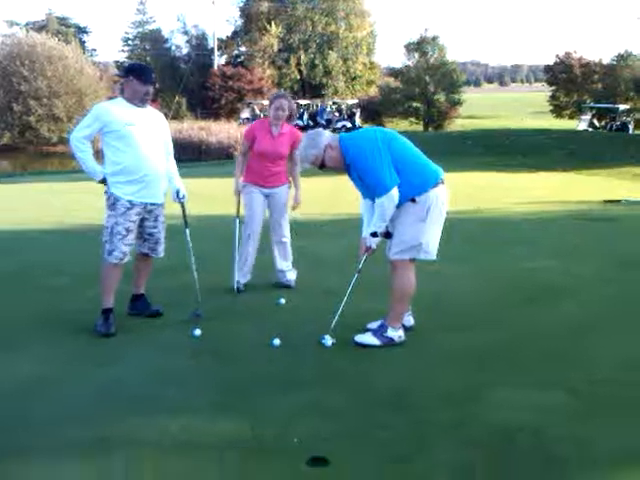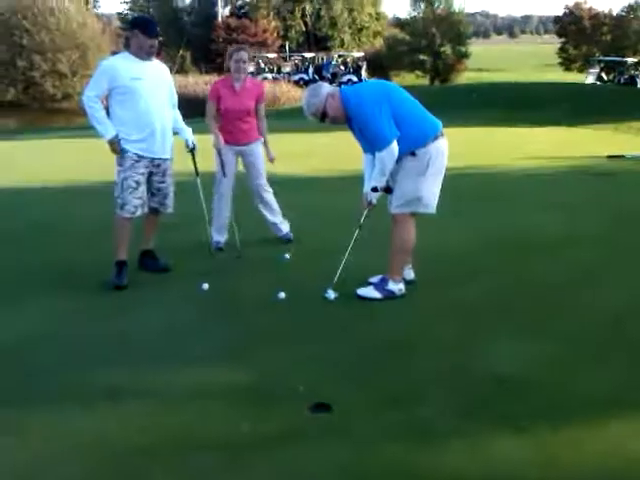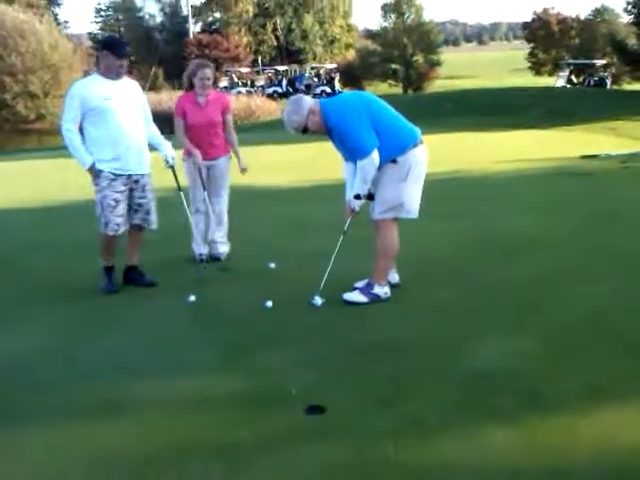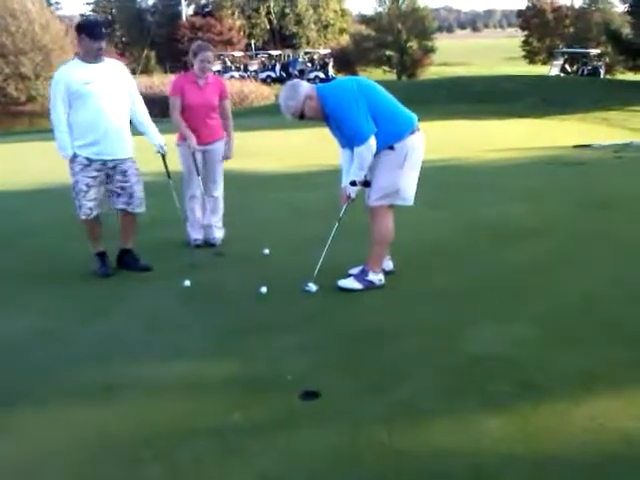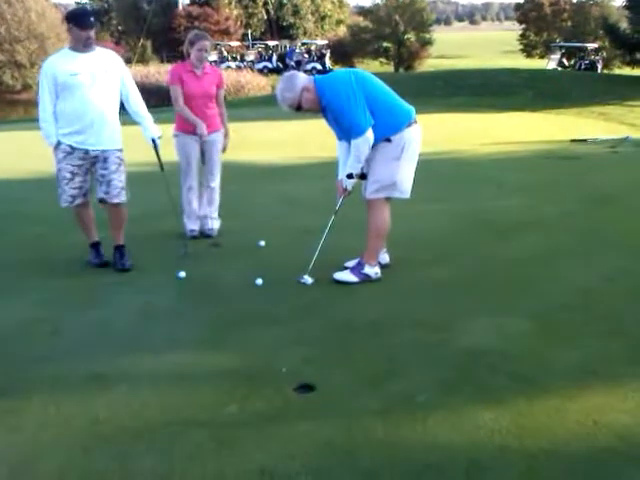
dt=0.4s
person 1, frame 1
left shoulder: (157, 116)
right shoulder: (106, 111)
left elbow: (167, 154)
right elbow: (77, 139)
left wrist: (177, 182)
right wrist: (97, 172)
left hip: (155, 197)
right hip: (124, 197)
left knee: (148, 250)
right knee: (115, 254)
left ankle: (138, 299)
right ankle: (106, 312)
person 1, frame 2
left shoulder: (162, 69)
right shoulder: (113, 66)
left elbow: (171, 107)
right elbow: (90, 98)
left wrist: (185, 132)
right wrist: (110, 134)
left hip: (162, 151)
right hip: (132, 151)
left knee: (156, 206)
right knee: (127, 208)
left ankle: (147, 254)
right ankle: (120, 266)
person 1, frame 3
left shoulder: (133, 87)
right shoulder: (83, 89)
left elbow: (147, 124)
right elbow: (68, 128)
left wrist: (165, 148)
right wrist: (86, 162)
left hip: (140, 169)
right hip: (108, 171)
left knee: (140, 221)
right knee: (112, 227)
left ankle: (132, 269)
right ankle: (108, 271)
person 1, frame 4
left shoulder: (119, 69)
right shoulder: (65, 75)
left elbow: (136, 107)
right elbow: (59, 117)
left wrist: (154, 136)
right wrist: (68, 152)
left hip: (122, 154)
right hip: (86, 156)
left knee: (133, 205)
right knee: (90, 210)
left ankle: (126, 255)
right ankle: (101, 257)
person 1, frame 5
left shoulder: (111, 59)
right shoulder: (54, 64)
left elbow: (132, 96)
right elbow: (46, 107)
left wrist: (150, 127)
right wrist: (53, 140)
left hip: (109, 143)
right hip: (72, 146)
left knee: (116, 198)
right knee: (78, 199)
left ankle: (119, 249)
right ankle: (94, 246)
person 2, frame 1
left shoulder: (361, 147)
right shoulder: (351, 155)
left elbow: (388, 195)
right elbow: (370, 196)
left wrist: (375, 232)
right wrist: (366, 234)
left hip: (424, 195)
right hip: (411, 197)
left knee: (402, 259)
right knee: (399, 258)
left ankle: (392, 329)
right ankle: (402, 316)
person 2, frame 2
left shoulder: (362, 101)
right shoulder: (353, 109)
left elbow: (387, 149)
right elbow: (371, 150)
left wrist: (376, 187)
right wrist: (368, 188)
left hip: (424, 149)
right hip: (411, 151)
left knee: (402, 214)
right knee: (401, 212)
left ankle: (394, 282)
right ankle: (403, 270)
person 2, frame 3
left shoulder: (342, 112)
right shoulder: (333, 119)
left elbow: (368, 158)
right elbow: (352, 158)
left wrist: (358, 195)
right wrist: (350, 196)
left hip: (403, 156)
right hip: (392, 158)
left knee: (384, 219)
right knee: (383, 217)
left ankle: (379, 286)
right ankle: (388, 273)
person 2, frame 4
left shoulder: (339, 98)
right shoulder: (329, 104)
left elbow: (366, 144)
right elbow: (348, 145)
left wrist: (354, 182)
right wrist: (346, 183)
left hip: (400, 142)
right hip: (388, 145)
left knee: (380, 205)
right knee: (378, 204)
left ankle: (373, 273)
right ankle: (382, 260)
person 2, frame 5
left shoulder: (337, 89)
right shoulder: (327, 96)
left elbow: (363, 136)
right elbow: (345, 137)
left wrist: (351, 174)
right wrist: (342, 176)
left hip: (398, 134)
right hip: (385, 137)
left knee: (377, 198)
right knee: (375, 196)
left ankle: (369, 266)
right ankle: (378, 253)
person 3, frame 1
left shoulder: (294, 134)
right shoulder: (254, 129)
left elbow: (294, 165)
right elbow: (241, 155)
left wrist: (297, 192)
right wrist: (238, 179)
left hip: (279, 188)
right hip: (253, 187)
left knee: (281, 232)
right knee: (250, 231)
left ankle: (285, 273)
right ankle: (241, 277)
person 3, frame 2
left shoulder: (257, 87)
right shoulder: (217, 86)
left elbow: (260, 119)
right elbow: (210, 116)
left wrist: (268, 147)
right wrist: (217, 136)
left hip: (251, 144)
right hip: (227, 145)
left knee: (261, 186)
right knee: (223, 190)
left ankle: (279, 226)
right ankle: (219, 235)
person 3, frame 3
left shoulder: (222, 100)
right shoulder: (182, 101)
left elbow: (229, 130)
right elbow: (179, 133)
left wrist: (239, 157)
right wrist: (193, 151)
left hip: (220, 158)
right hip: (195, 159)
left knee: (219, 203)
right knee: (198, 203)
left ankle: (219, 245)
right ankle: (201, 248)
person 3, frame 4
left shoulder: (219, 83)
right shoulder: (180, 81)
left elbow: (227, 116)
right elbow: (174, 114)
left wrist: (230, 143)
right wrist: (188, 135)
left hip: (215, 143)
right hip: (189, 143)
left knee: (214, 188)
right knee: (193, 189)
left ankle: (214, 231)
right ankle: (195, 233)
person 3, frame 5
left shoulder: (216, 73)
right shoulder: (177, 71)
left elbow: (221, 106)
right elbow: (178, 104)
left wrist: (226, 134)
right wrist: (198, 124)
left hip: (213, 133)
right hip: (187, 134)
left knee: (212, 179)
right knee: (190, 180)
left ankle: (210, 222)
right ankle: (192, 224)
